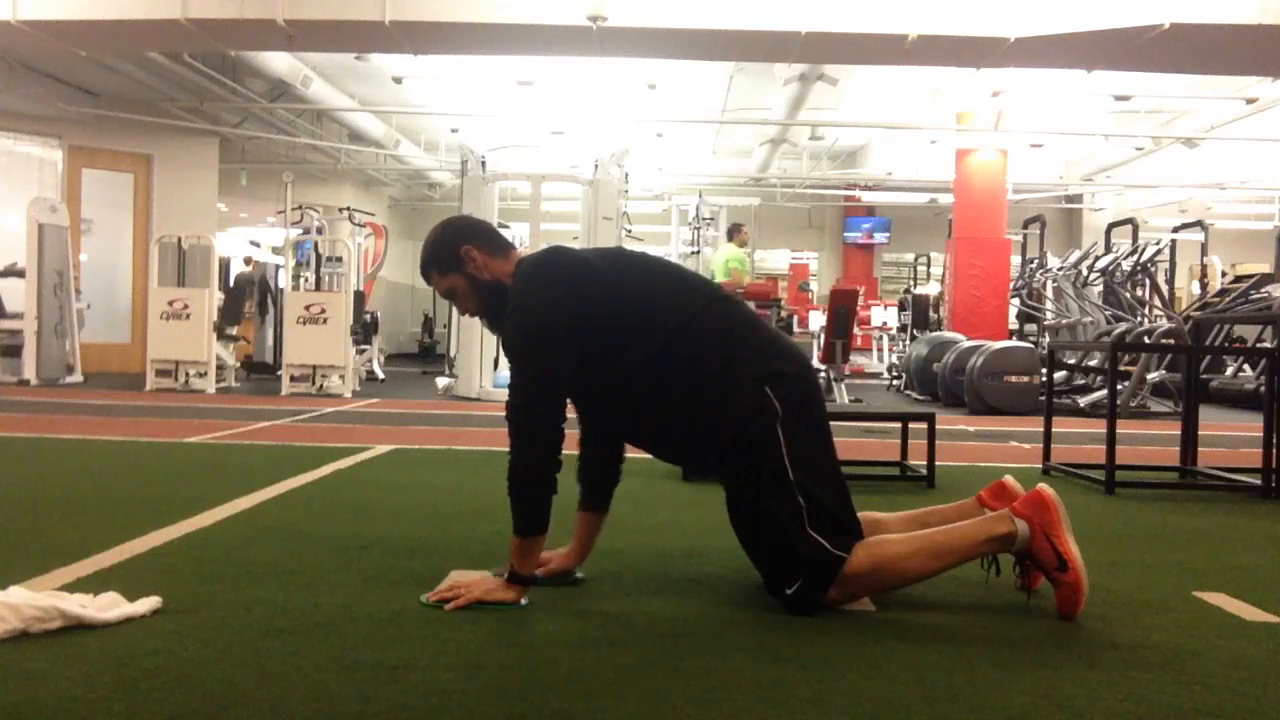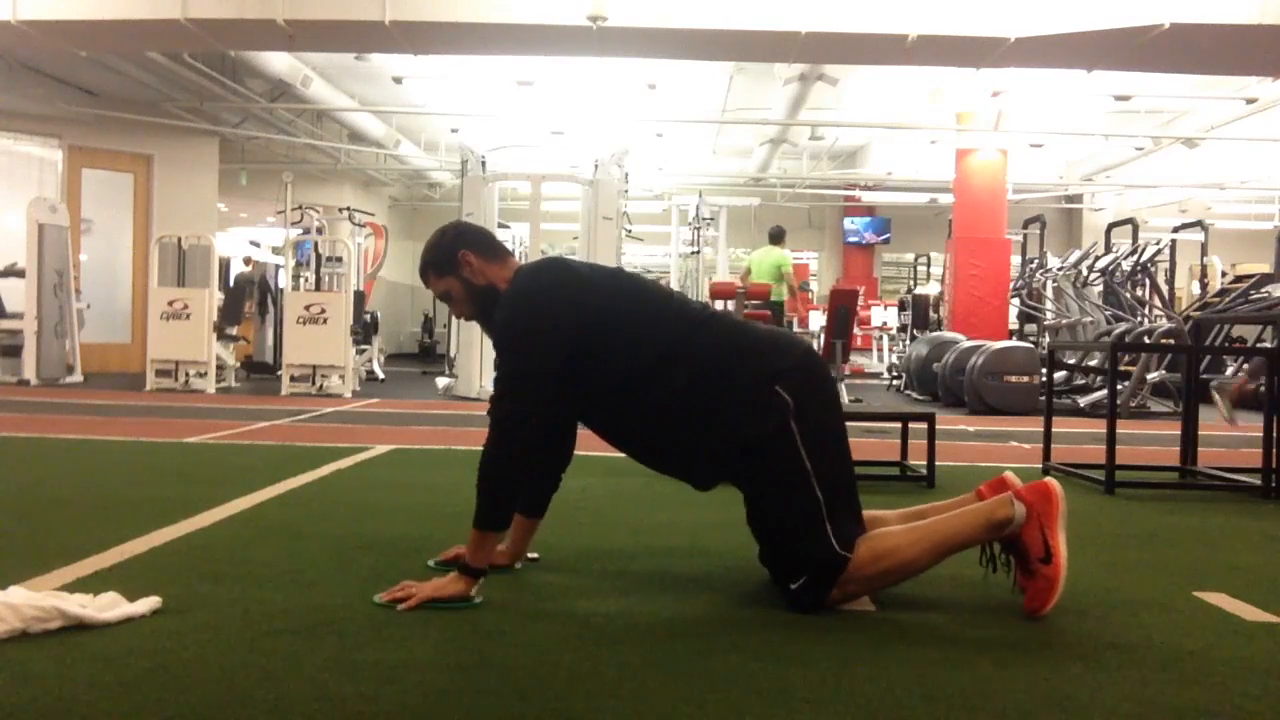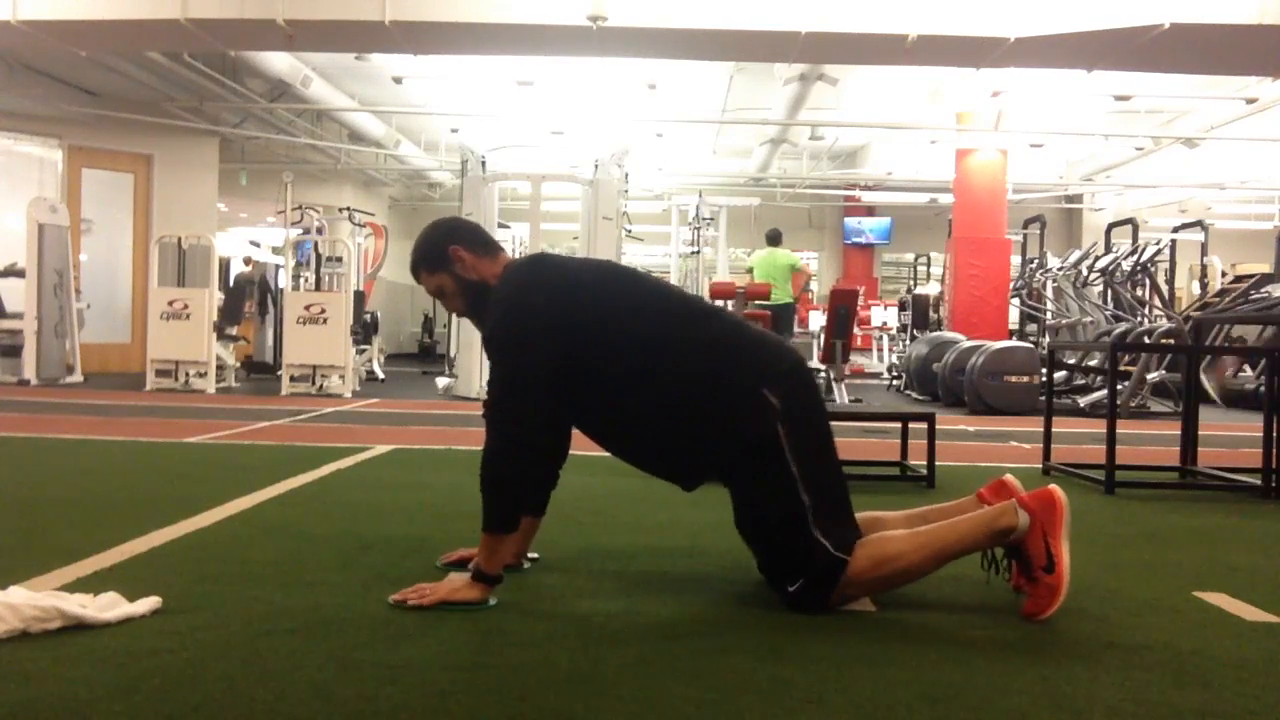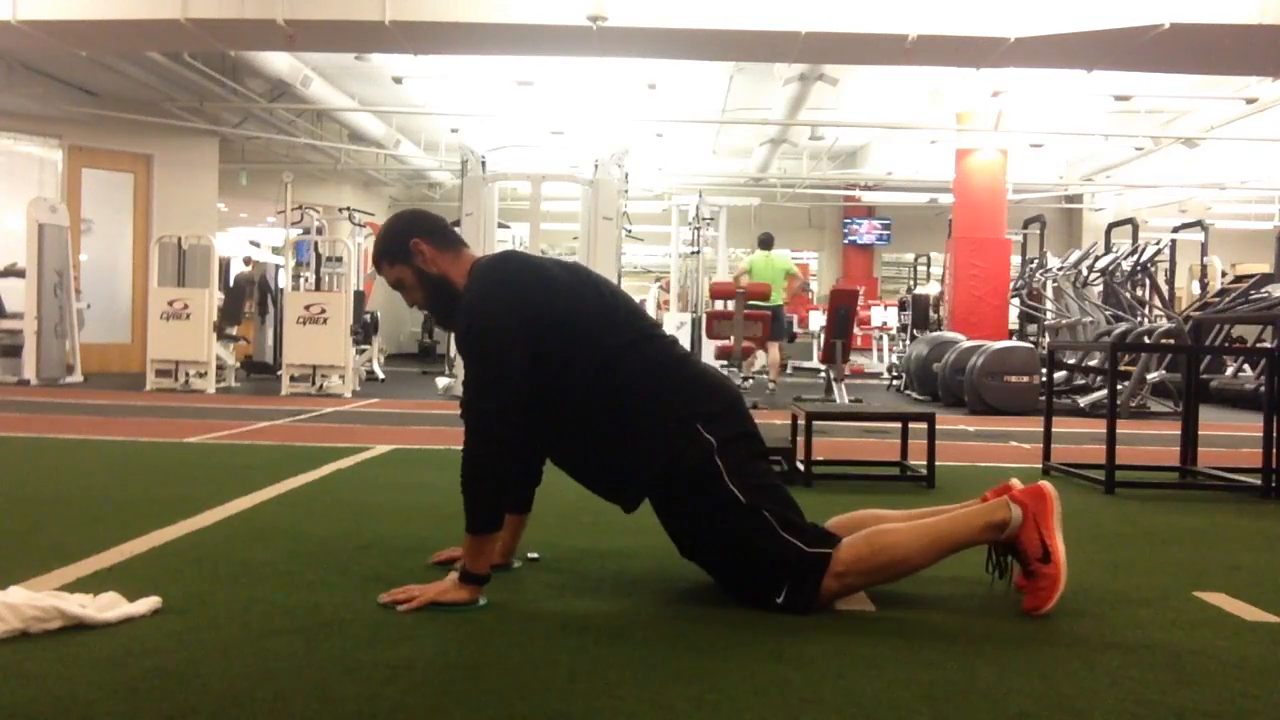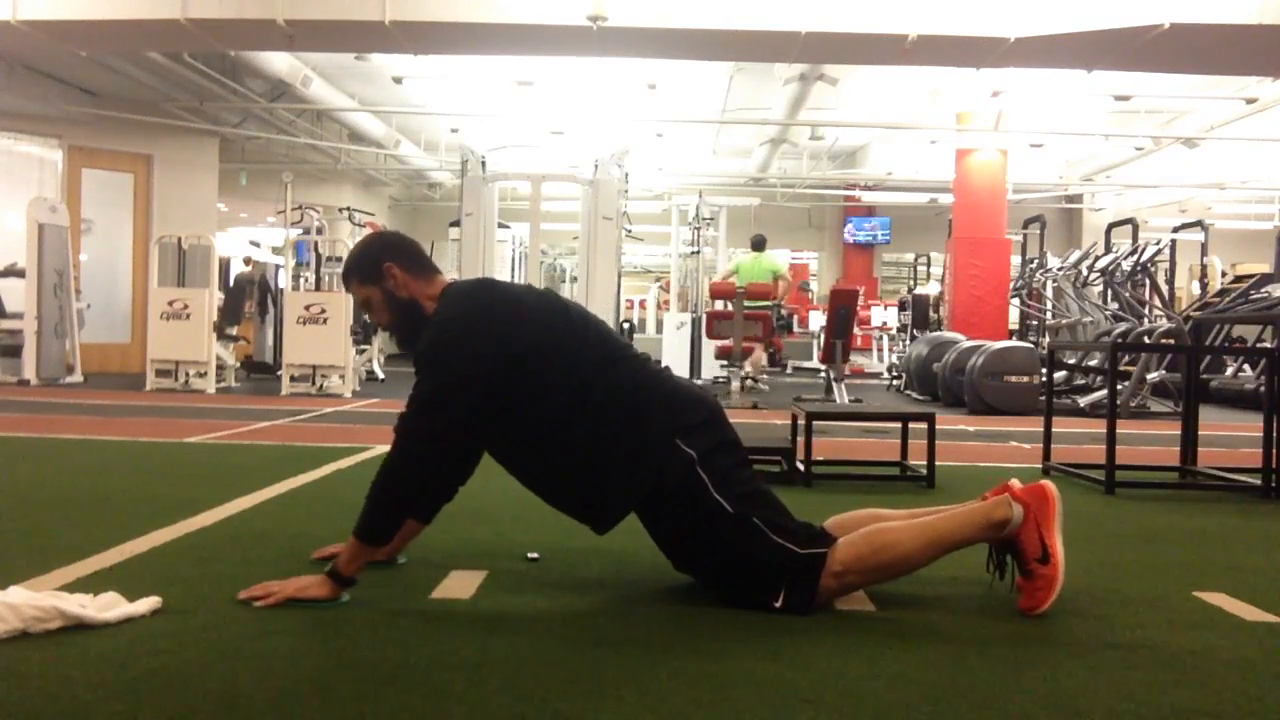
dt=1s
person 1, frame 1
left shoulder: (537, 294)
right shoulder: (567, 287)
left elbow: (535, 435)
right elbow: (603, 424)
left wrist: (519, 575)
right wrist: (576, 550)
left hip: (756, 400)
right hip: (753, 398)
left knee: (816, 580)
right knee: (829, 543)
left ankle: (1016, 527)
right ankle: (990, 509)
person 1, frame 2
left shoulder: (531, 303)
right shoulder: (554, 299)
left elbow: (513, 438)
right elbow: (547, 439)
left wrist: (469, 569)
right wrist: (509, 547)
left hip: (773, 399)
right hip: (765, 400)
left knee: (822, 578)
right knee: (827, 543)
left ankle: (1012, 514)
right ankle: (990, 504)
person 1, frame 3
left shoulder: (521, 299)
right shoulder: (546, 292)
left elbow: (514, 438)
right elbow: (544, 438)
left wrist: (484, 573)
right wrist: (509, 545)
left hip: (757, 404)
right hip: (752, 403)
left knee: (818, 580)
right knee: (823, 547)
left ankle: (1016, 520)
right ankle: (987, 506)
person 1, frame 4
left shoulder: (490, 295)
right shoulder: (515, 288)
left elbow: (492, 438)
right elbow: (522, 434)
left wrist: (472, 576)
right wrist: (497, 547)
left hip: (687, 438)
right hip: (684, 434)
left knee: (813, 578)
right knee: (811, 546)
left ankle: (1007, 517)
right ankle: (991, 510)
person 1, frame 5
left shoulder: (462, 328)
right shoulder: (479, 321)
left elbow: (420, 455)
right elbow: (443, 460)
left wrist: (340, 575)
right wrist: (378, 544)
left hip: (668, 455)
right hip: (668, 450)
left knee: (810, 577)
right knee: (806, 548)
left ankle: (1008, 514)
right ankle: (992, 511)
